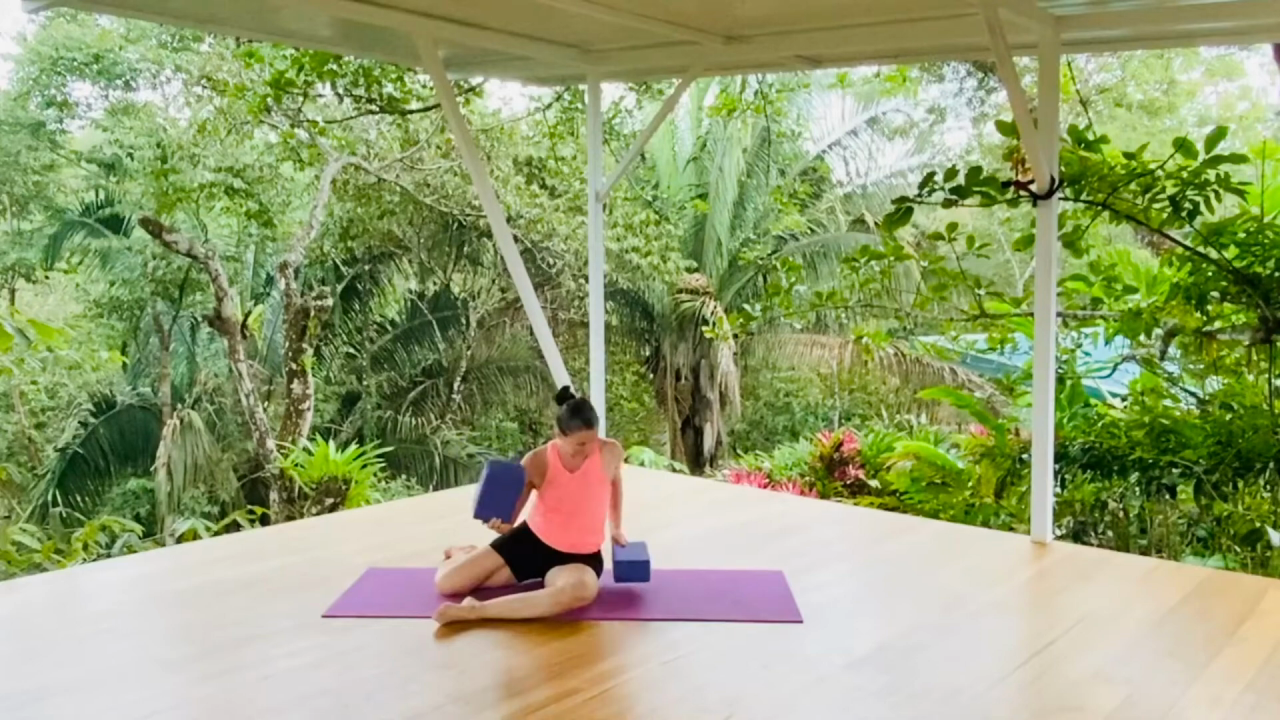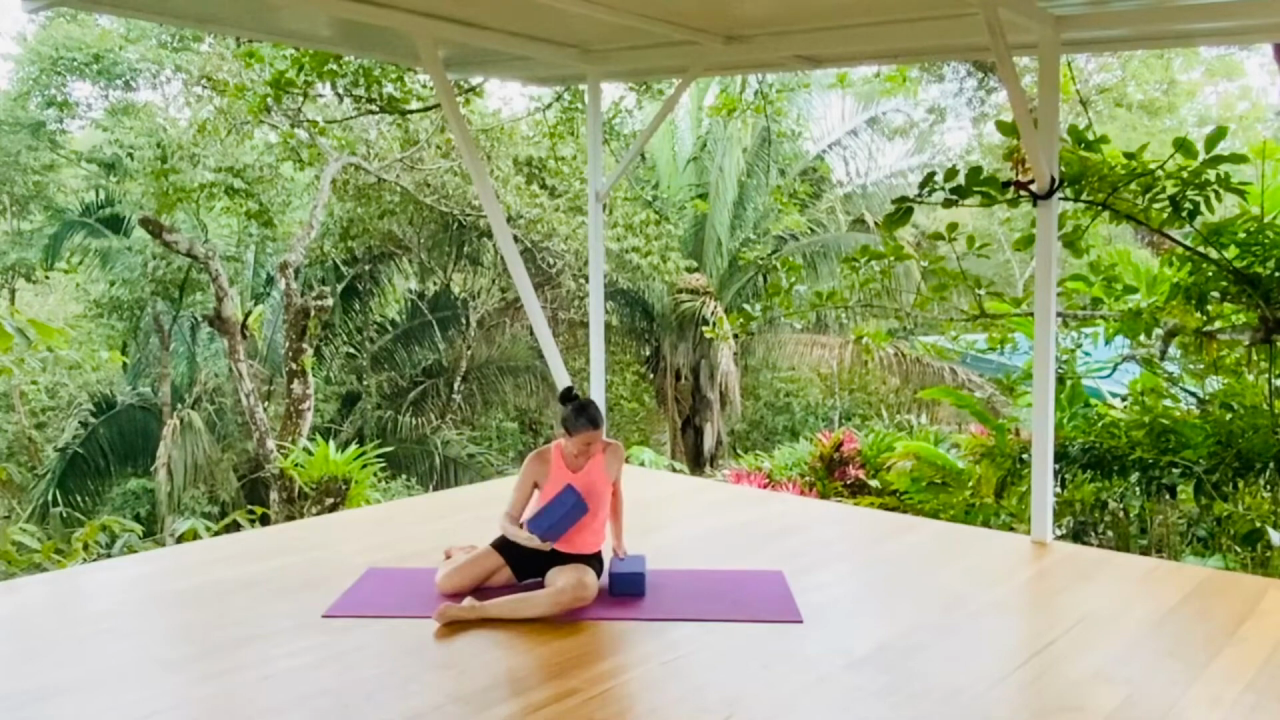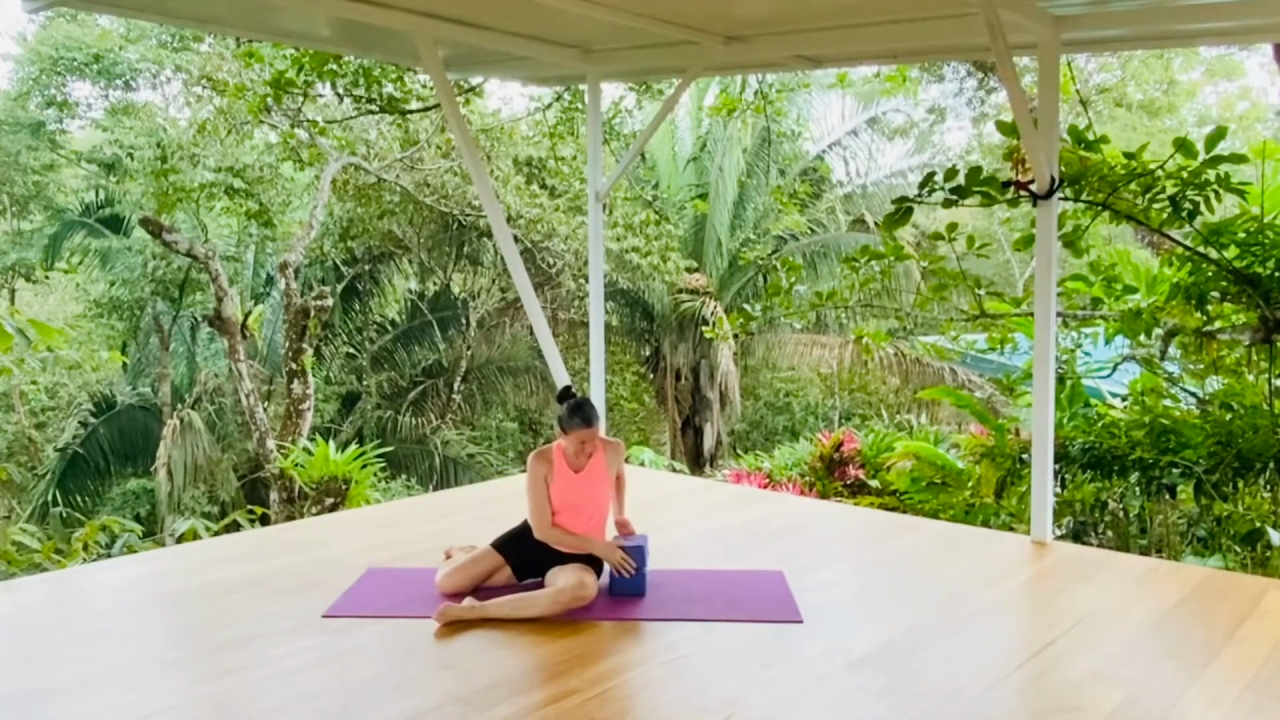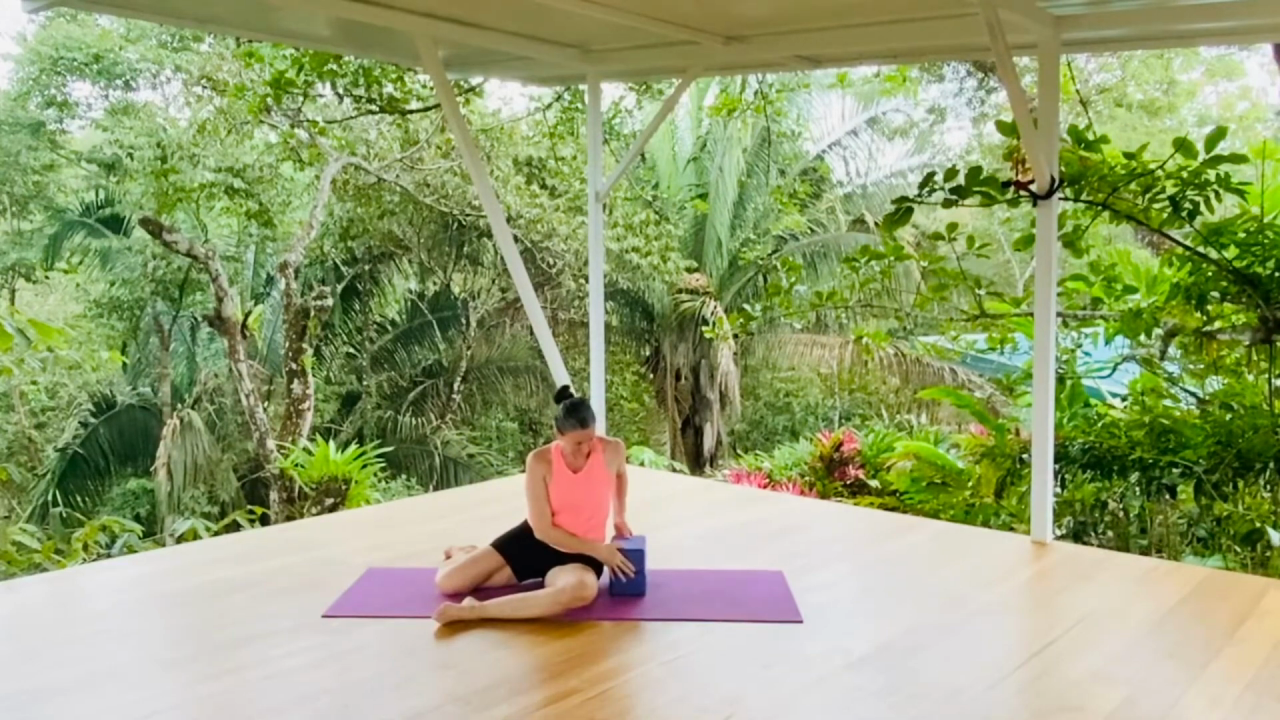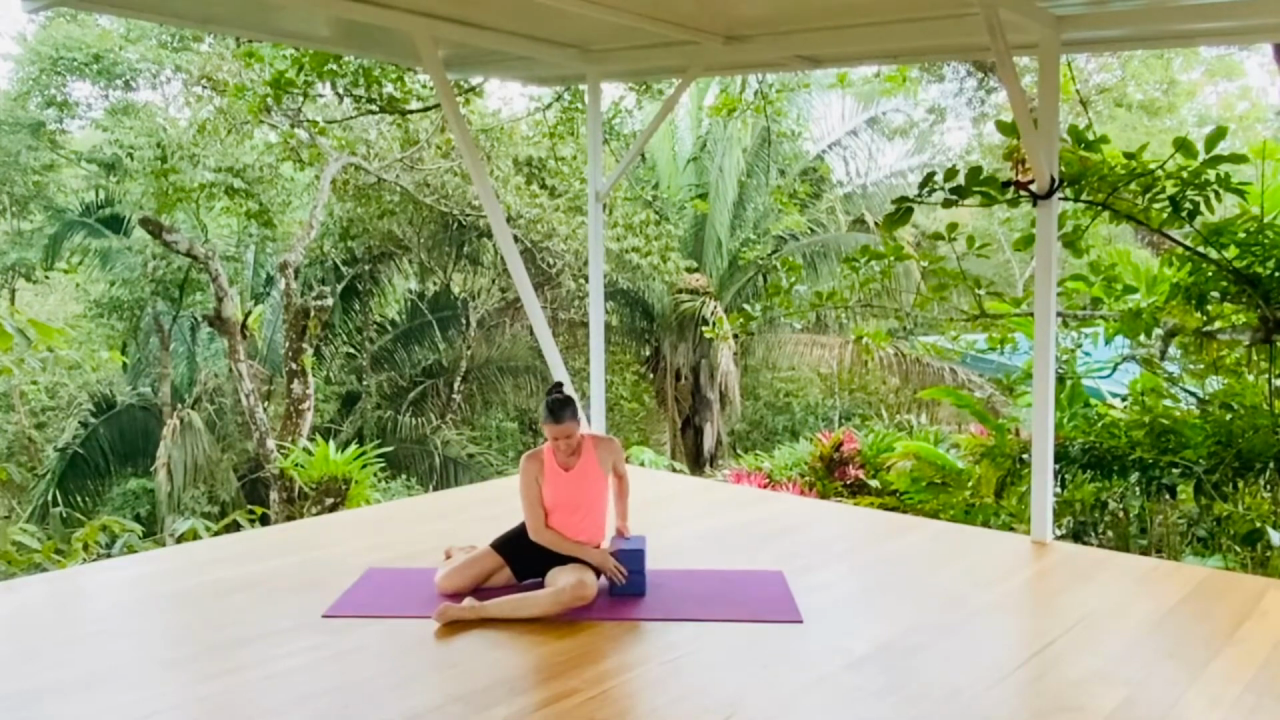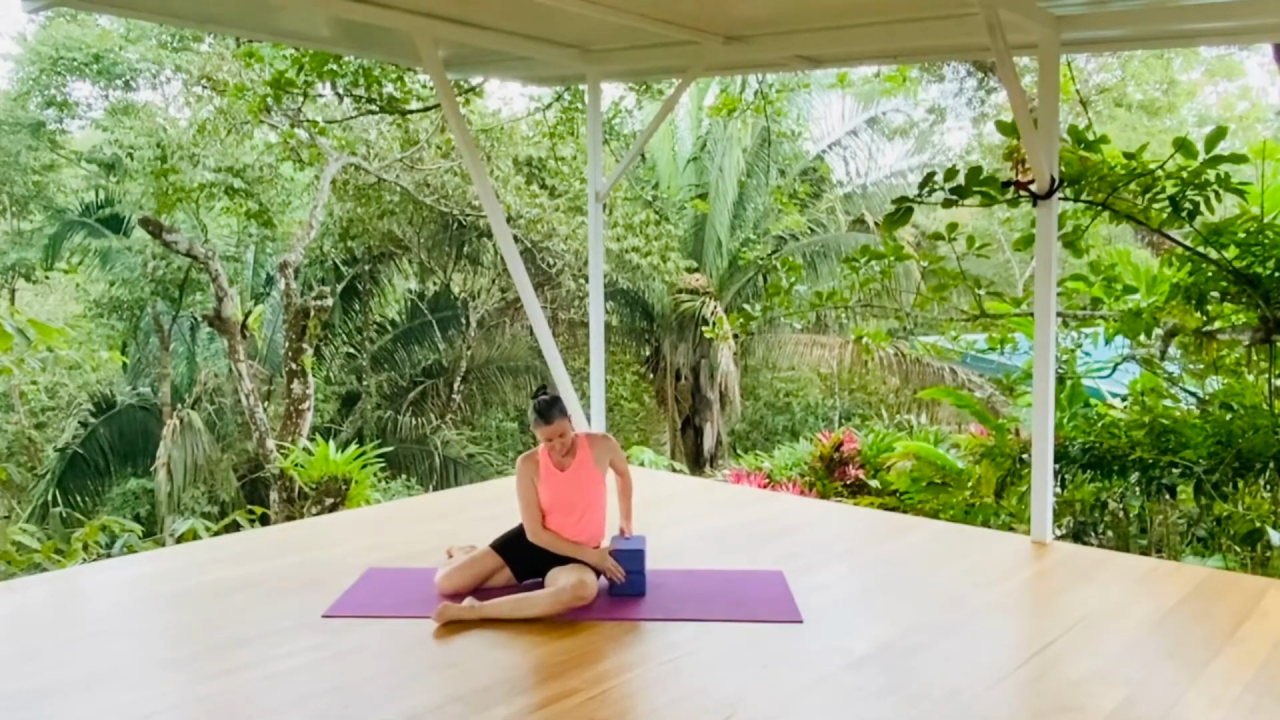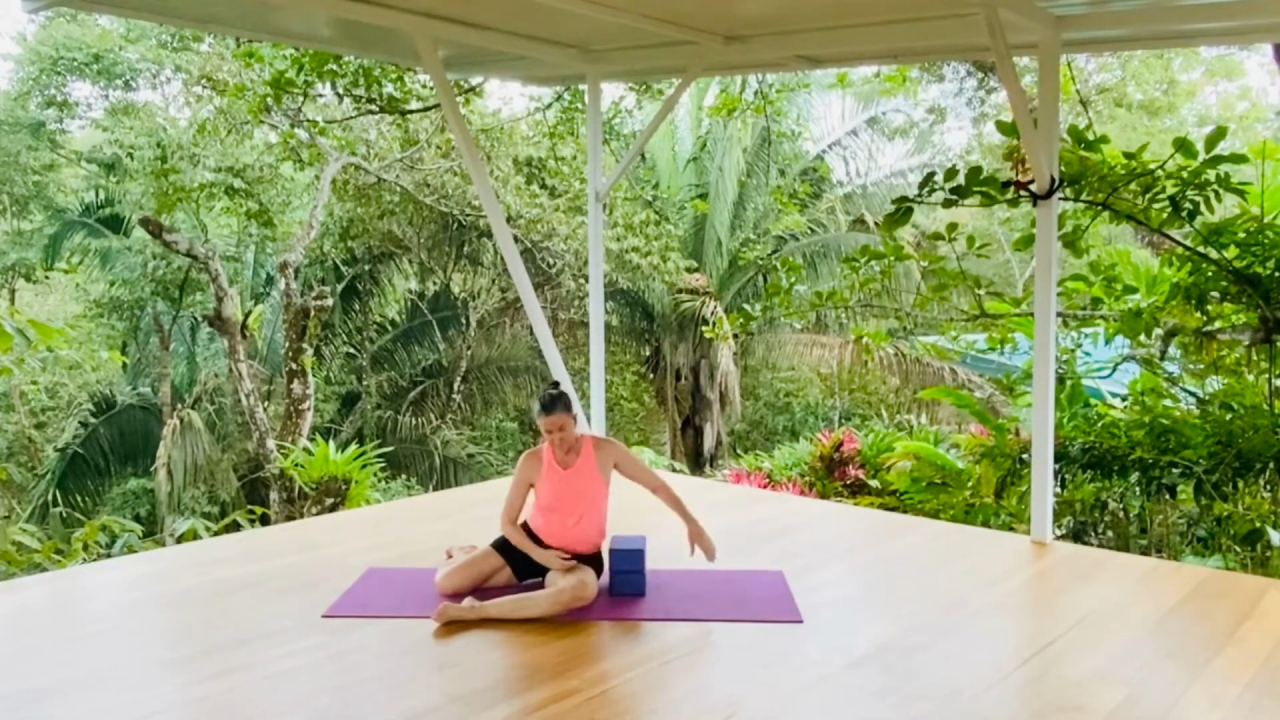
dt=0.7s
person 1, frame 1
left shoulder: (611, 452)
right shoulder: (535, 462)
right elbow: (507, 522)
left wrist: (616, 528)
right wrist: (499, 524)
left hip: (580, 556)
right hip: (532, 540)
left knee: (580, 590)
right knee: (446, 583)
left ankle: (476, 610)
right ankle: (468, 554)
person 1, frame 2
left shoulder: (613, 454)
right shoulder: (539, 462)
right elbow: (508, 519)
left wrist: (618, 540)
right wrist: (524, 538)
left hip: (580, 557)
right hip: (534, 543)
left knee: (581, 590)
right knee: (446, 582)
left ankle: (476, 610)
right ankle: (468, 554)
person 1, frame 3
left shoulder: (613, 450)
right shoulder: (541, 461)
right elbow: (542, 530)
left wrist: (619, 516)
right wrist: (599, 547)
left hip: (580, 556)
right hip: (534, 541)
left knee: (581, 590)
right knee: (447, 582)
left ankle: (476, 609)
right ankle: (467, 554)
person 1, frame 4
left shoulder: (613, 450)
right shoulder: (539, 462)
right elbow: (543, 530)
left wrist: (620, 518)
right wrist: (599, 550)
left hip: (579, 556)
right hip: (533, 540)
left knee: (582, 590)
right knee: (447, 582)
left ankle: (476, 610)
right ankle: (468, 554)
person 1, frame 5
left shoulder: (607, 448)
right shoulder: (533, 463)
left elbow: (621, 476)
right elbow: (537, 531)
left wrist: (622, 520)
right wrist: (591, 554)
left hip: (578, 556)
right hip: (532, 541)
left knee: (582, 589)
right knee: (446, 582)
left ankle: (476, 610)
right ankle: (467, 554)
person 1, frame 6
left shoulder: (601, 446)
right shoulder: (528, 464)
left elbow: (623, 474)
right elbow: (535, 531)
left wrist: (626, 520)
right wrist: (590, 554)
left hip: (577, 557)
right hip: (531, 542)
left knee: (582, 589)
right knee: (446, 582)
left ankle: (476, 610)
right ankle: (468, 554)
person 1, frame 7
left shoulder: (605, 450)
right shoulder: (531, 462)
left elbow: (657, 485)
right elbow: (508, 522)
left wrist: (692, 524)
right wrist: (539, 555)
left hip: (580, 555)
right hip: (534, 542)
left knee: (581, 589)
right knee: (447, 582)
left ankle: (477, 610)
right ankle: (468, 554)
